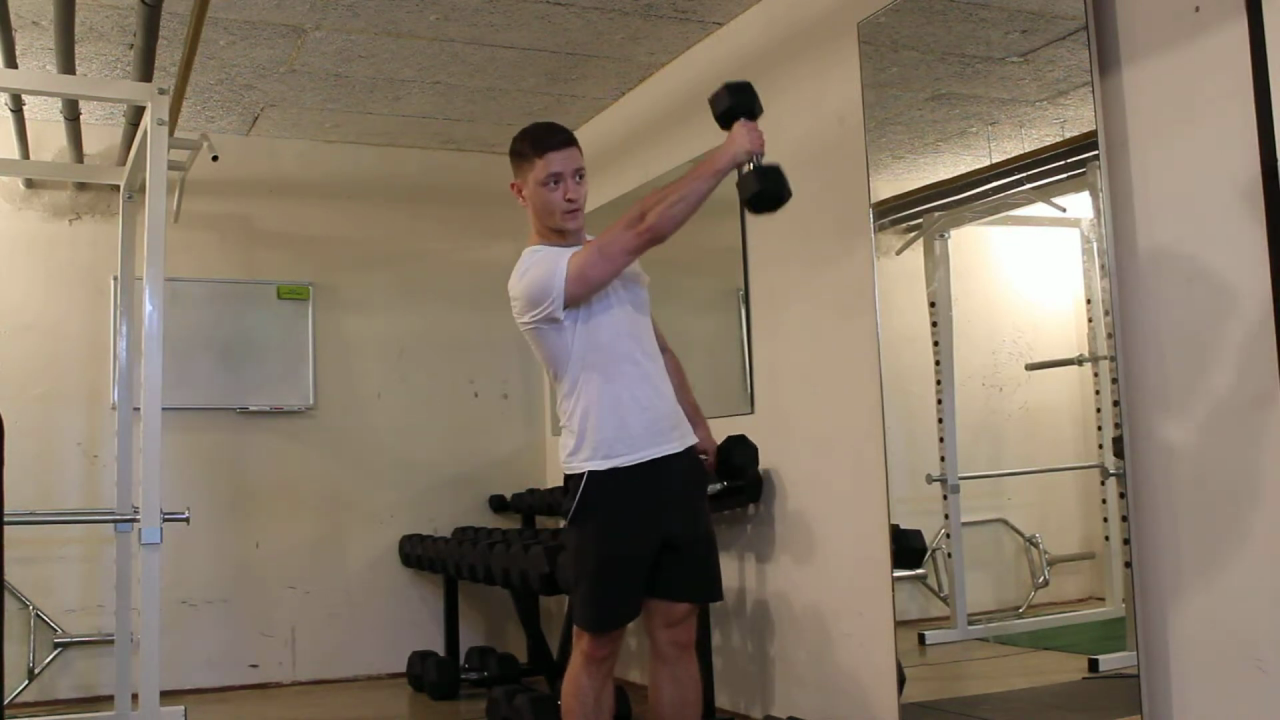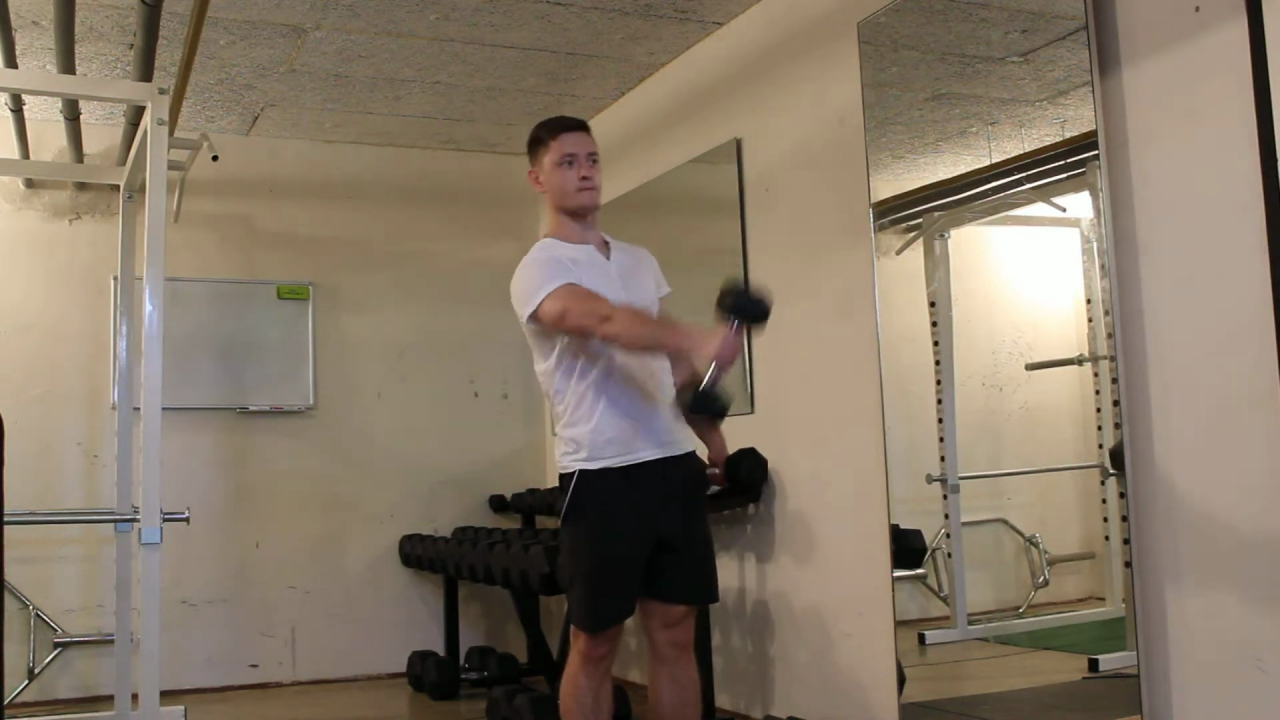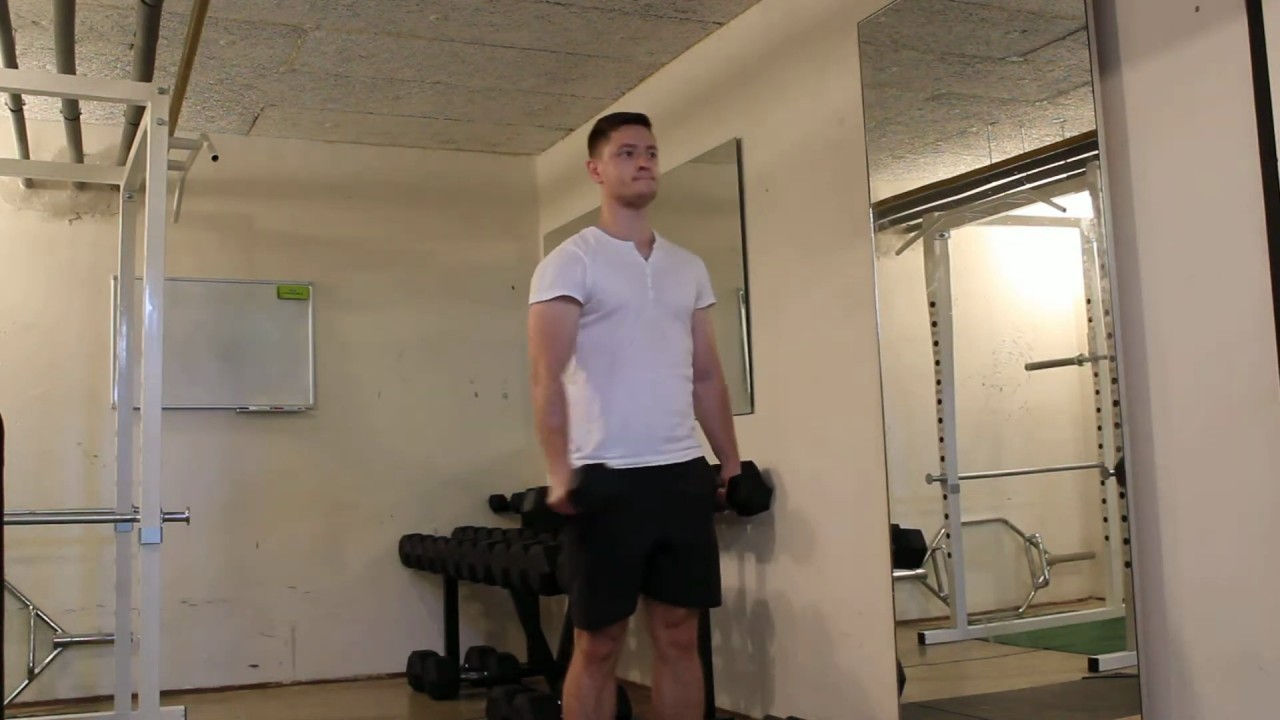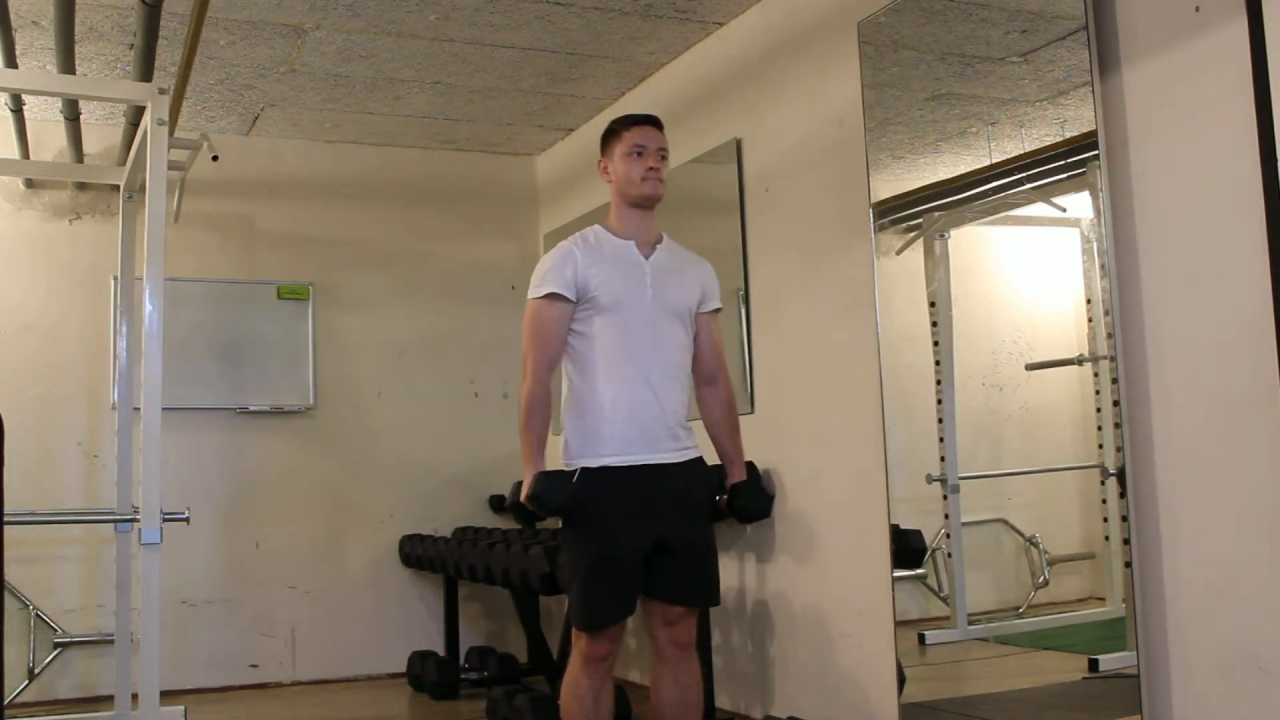
dt=0.4s
person 1, frame 1
left shoulder: (613, 258)
right shoulder: (536, 277)
right elbow: (645, 227)
left wrist: (701, 431)
right wrist: (727, 156)
left hip: (674, 463)
right hip: (608, 479)
left knee: (677, 631)
right knee: (598, 645)
person 1, frame 2
left shoulder: (639, 259)
right shoulder: (538, 271)
right elbow: (608, 321)
left wrist: (714, 441)
right wrist: (695, 335)
left hip: (672, 466)
right hip: (601, 477)
left knee: (675, 633)
right knee: (595, 644)
person 1, frame 3
left shoulder: (688, 266)
right shoulder: (571, 262)
right elbow: (547, 375)
left wrist: (731, 461)
right wrist: (559, 471)
left hip: (682, 473)
right hip: (606, 479)
left knee: (679, 636)
right knee: (598, 645)
person 1, frame 4
left shoulder: (696, 271)
right shoulder: (572, 259)
left elbow: (712, 379)
right elbow: (537, 373)
left wrist: (736, 468)
right wrist: (532, 469)
left hip: (680, 474)
right hip: (603, 478)
left knee: (677, 637)
right knee: (596, 645)
